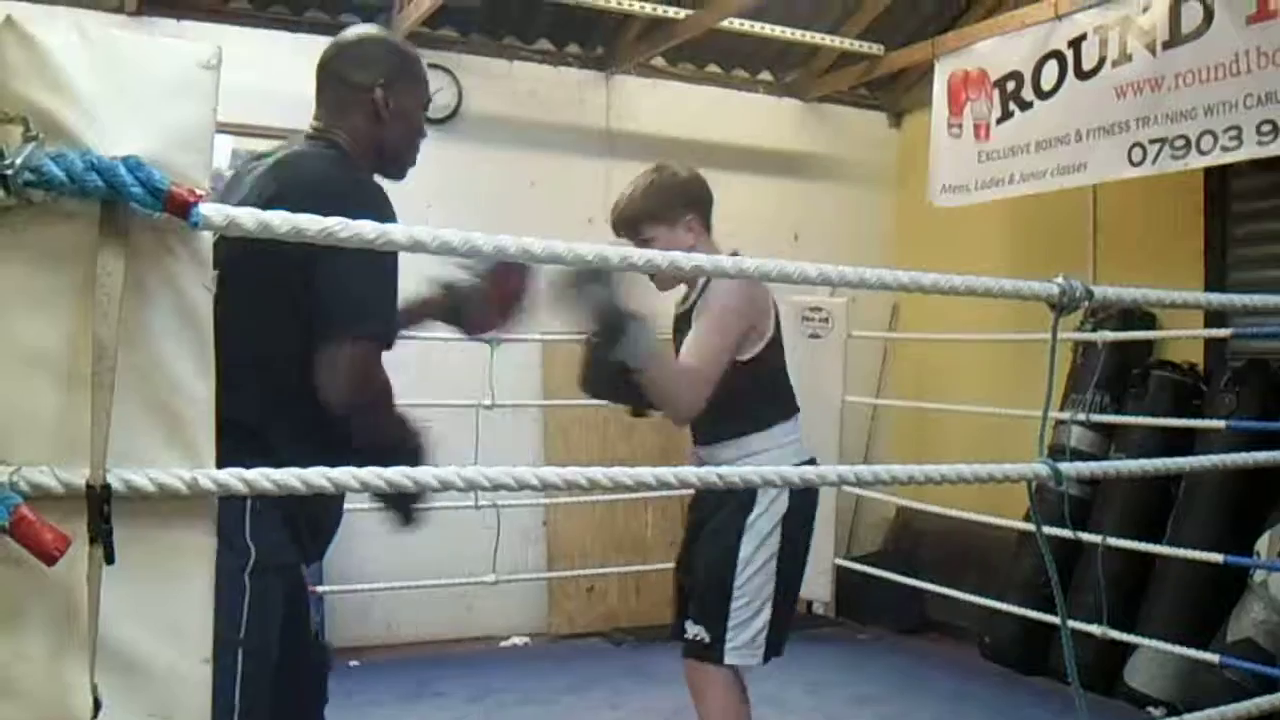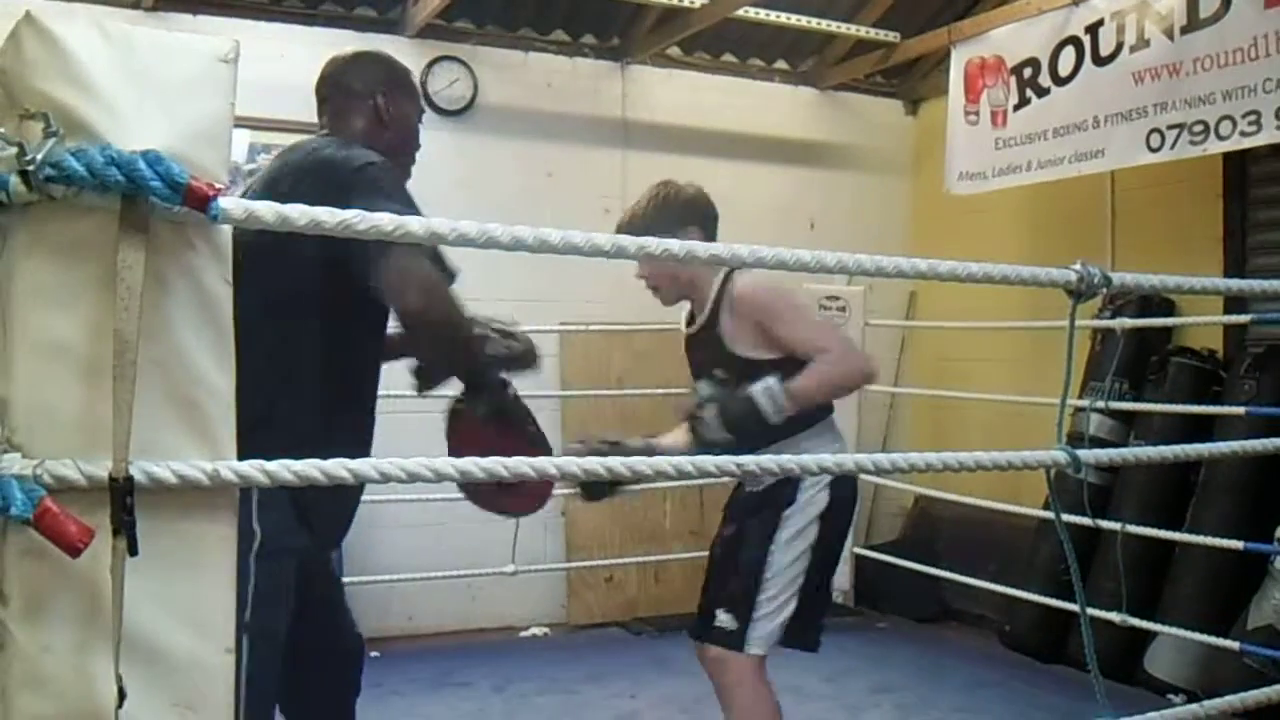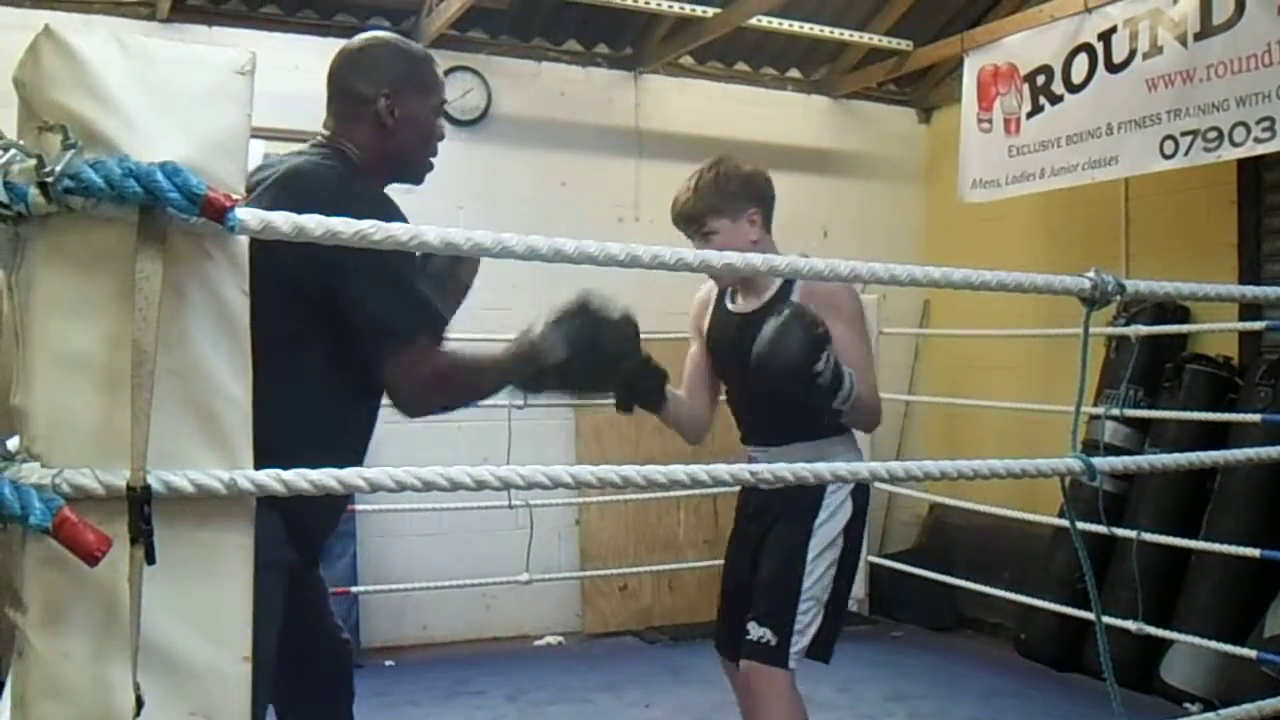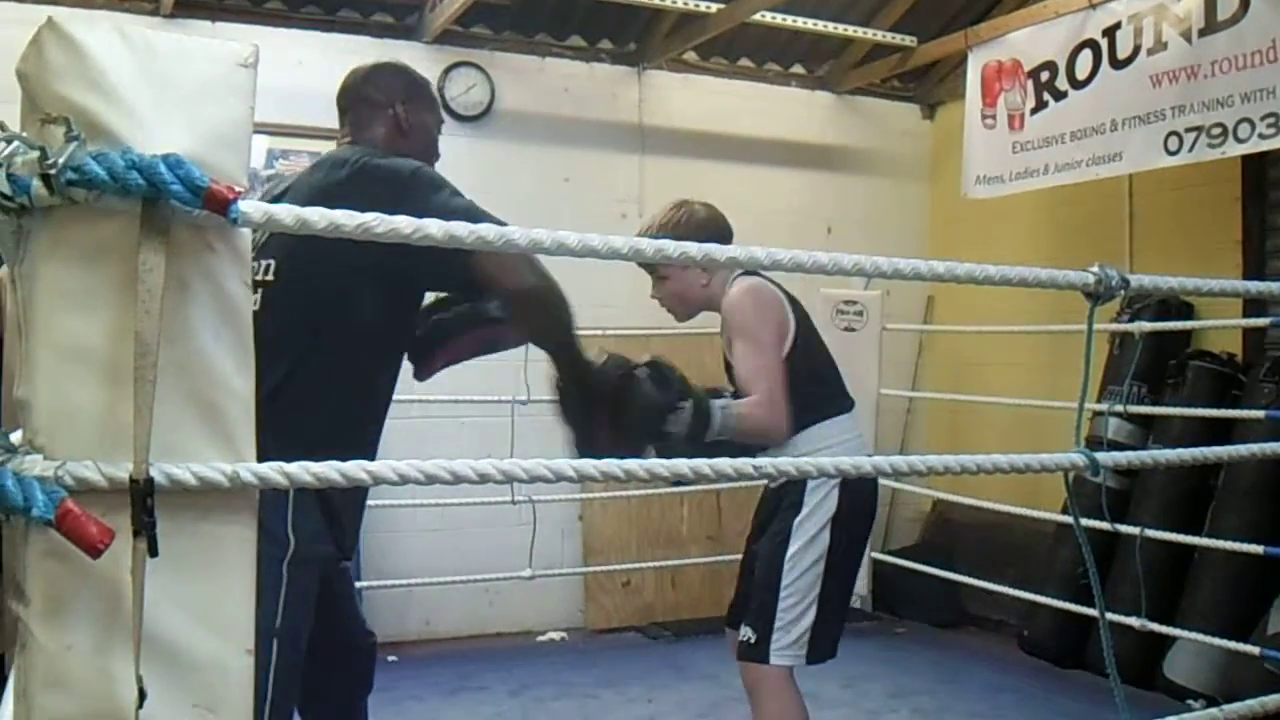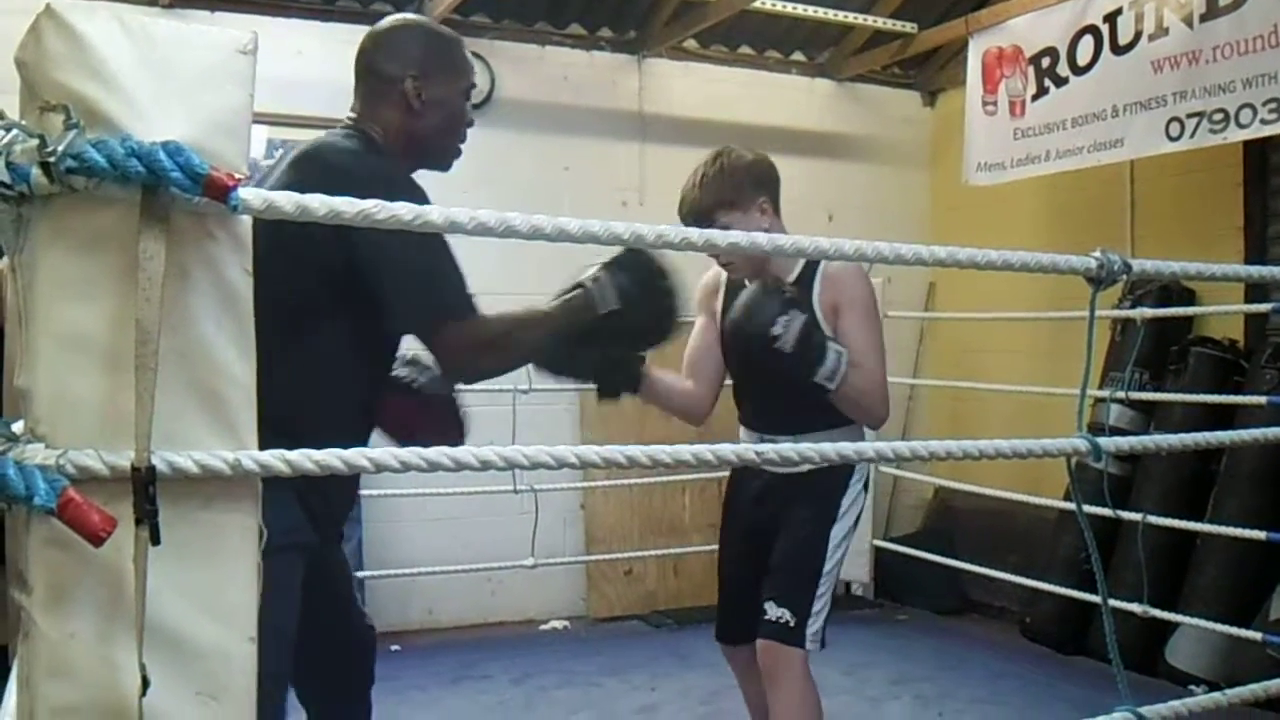
dt=0.5s
person 1, frame 1
left shoulder: (268, 174)
right shoulder: (349, 199)
right elbow: (344, 382)
left wrist: (433, 306)
right wrist: (400, 451)
left hip: (243, 490)
right hip: (243, 499)
person 1, frame 2
left shoulder: (301, 181)
right shoulder: (354, 177)
right elbow: (420, 298)
left wrist: (417, 347)
right wrist: (472, 359)
left hip: (277, 491)
right hip: (253, 487)
person 1, frame 3
left shoulder: (291, 181)
right shoulder: (350, 207)
right elbow: (418, 381)
left wrist: (421, 302)
right wrist: (539, 351)
left hip: (268, 503)
person 1, frame 4
left shoulder: (299, 195)
right shoulder: (390, 182)
right elbow: (524, 283)
right wrist: (572, 365)
left hip: (293, 489)
right hip: (268, 493)
left knee: (344, 663)
person 1, frame 5
left shoulder: (326, 167)
right shoulder: (365, 182)
right elbow: (465, 351)
left wrist: (388, 398)
right wrist: (594, 299)
left hip: (294, 482)
right hip: (259, 482)
left knee: (342, 662)
person 2, frame 1
left shoulder: (733, 289)
right shoulder: (695, 294)
left elbow: (686, 400)
left wrist: (622, 326)
right wrist: (632, 385)
left hip: (764, 488)
right hip: (723, 485)
left knee: (711, 660)
right knee: (706, 655)
person 2, frame 2
left shoulder: (750, 293)
right shoulder: (693, 321)
left elbow: (854, 365)
right elbow: (702, 436)
left wrist: (756, 404)
right wrist: (630, 455)
left hip: (805, 484)
right hip: (757, 489)
left knee: (734, 653)
right knee: (718, 646)
person 2, frame 3
left shoulder: (822, 290)
right shoulder: (709, 305)
left elbow: (870, 412)
right elbow: (695, 424)
left wrist: (827, 381)
right wrist: (643, 383)
left hip: (822, 491)
right hip: (764, 490)
left knee: (768, 664)
right knee: (739, 658)
person 2, frame 4
left shoulder: (749, 298)
right shoulder: (741, 311)
left elbow: (768, 419)
left wrist: (685, 417)
left hip: (827, 481)
right hip: (795, 483)
left knee: (766, 662)
right knee: (750, 644)
person 2, frame 5
left shoulder: (838, 278)
right shoulder: (719, 287)
left elbow: (873, 410)
right elbow: (696, 400)
left wrist: (813, 353)
right wrist: (623, 370)
left hip: (825, 478)
right hip: (756, 476)
left knee: (780, 650)
right knee: (740, 645)
